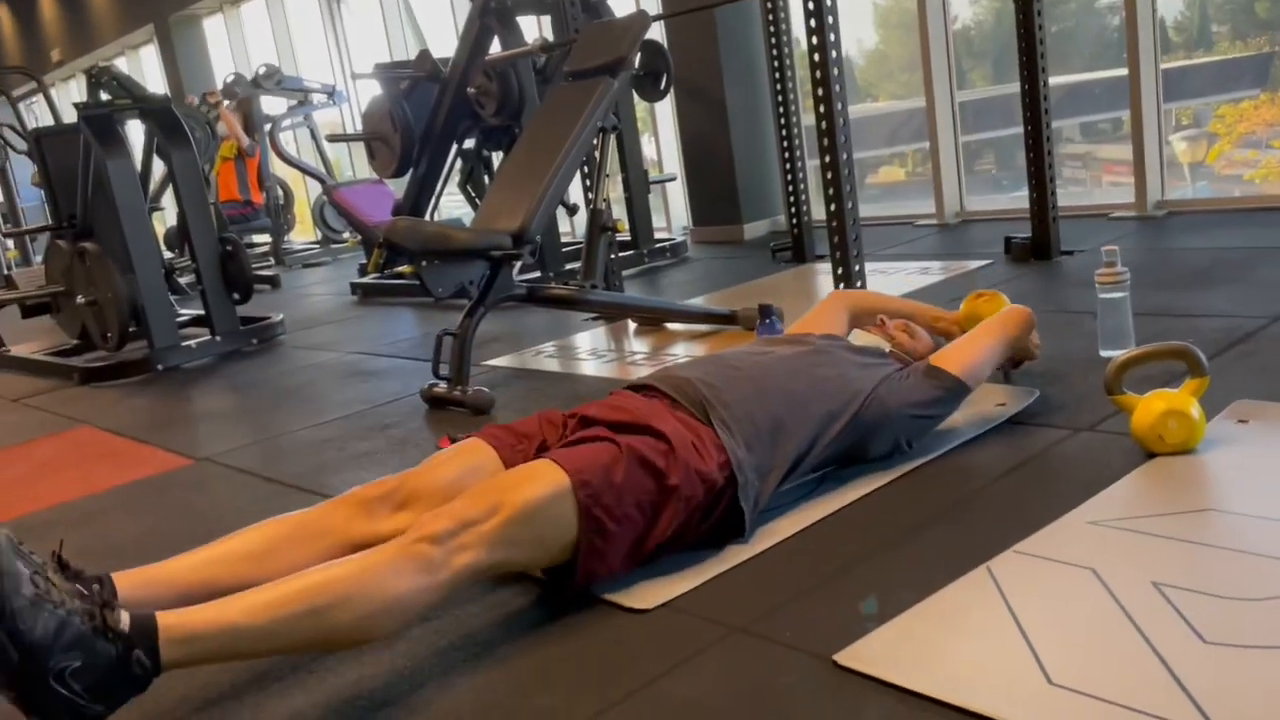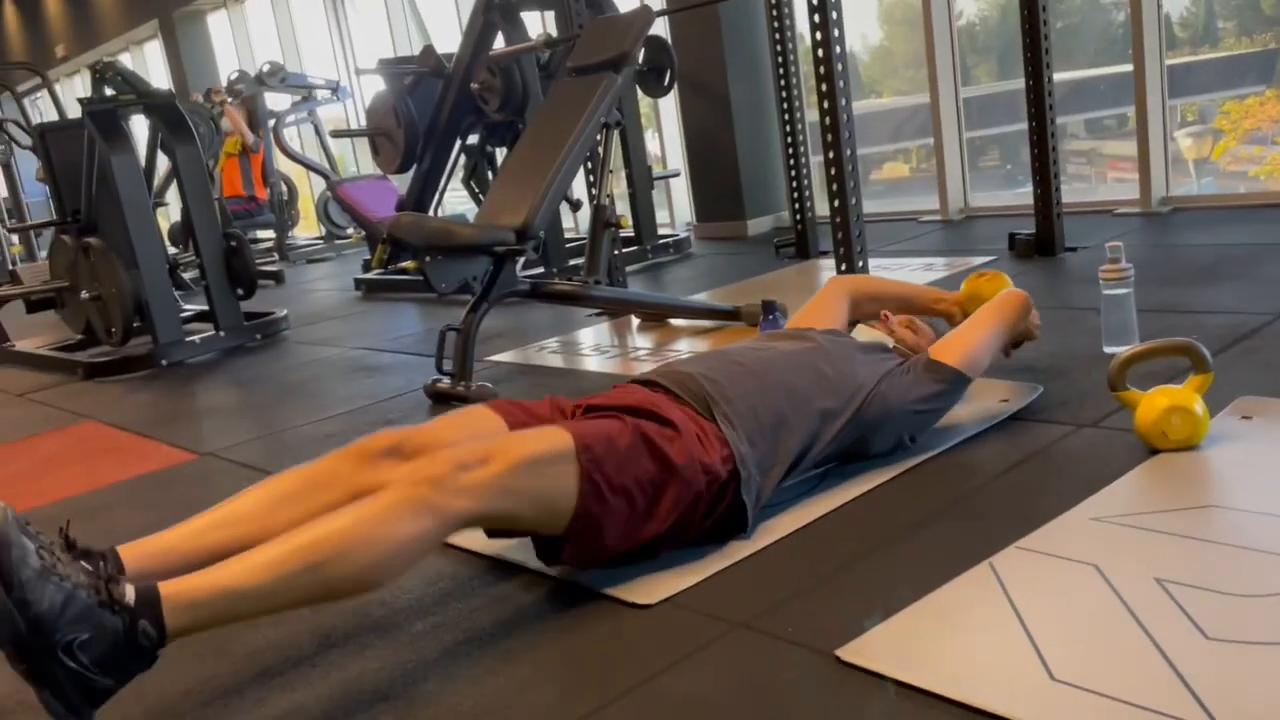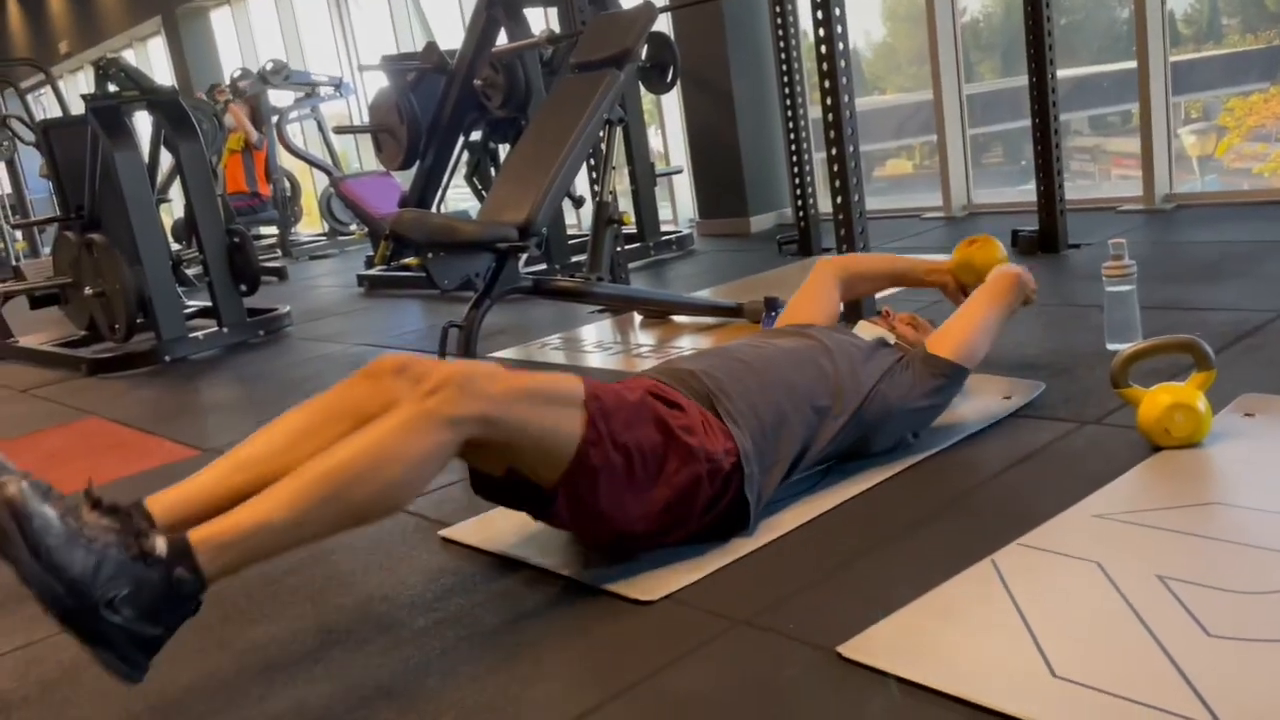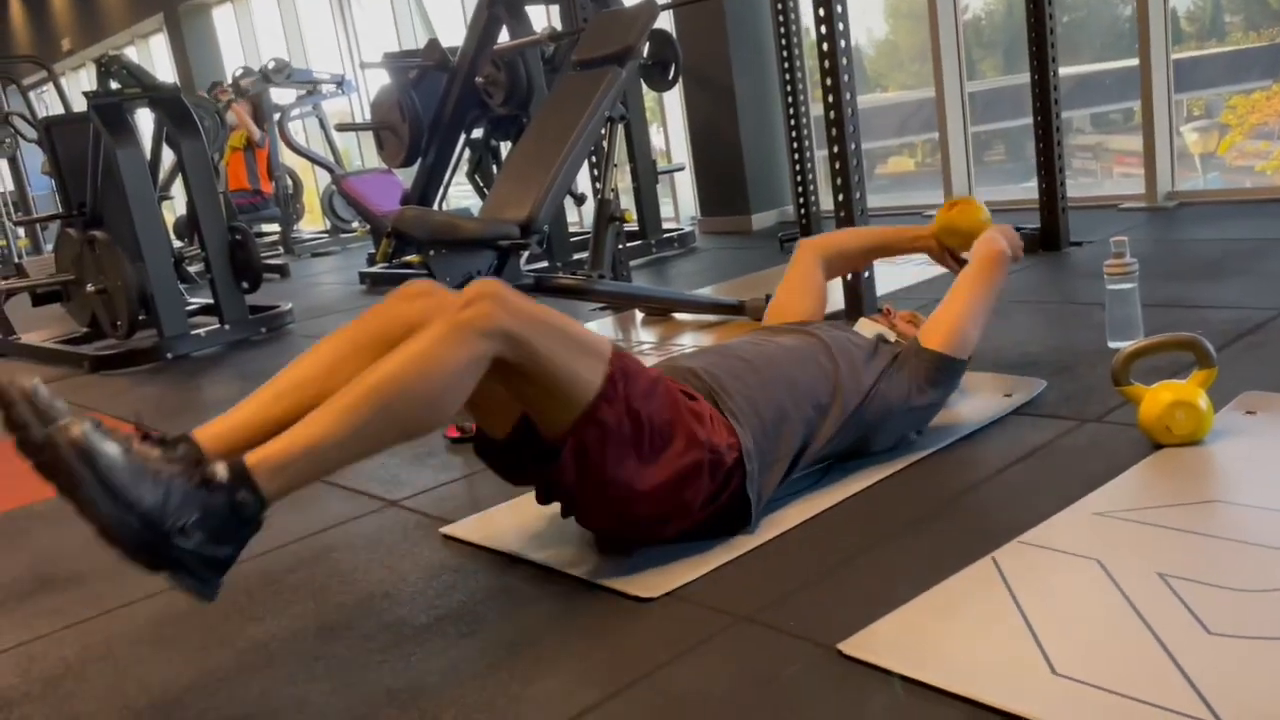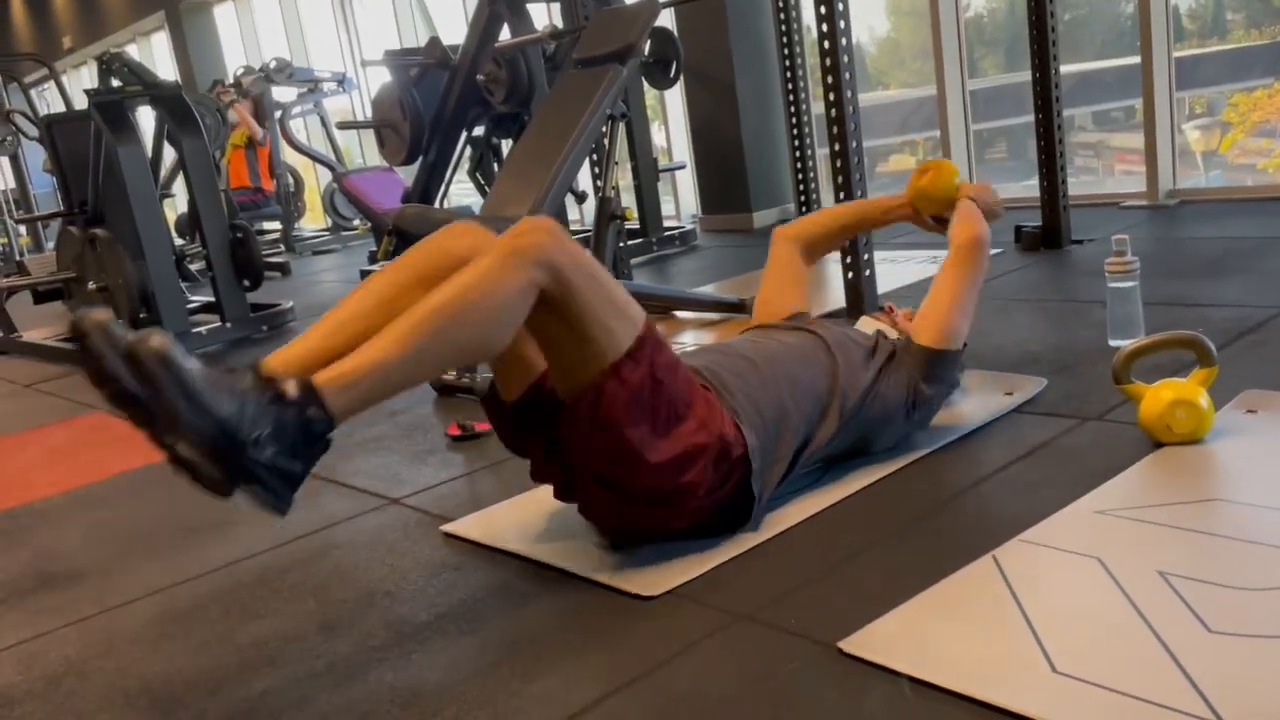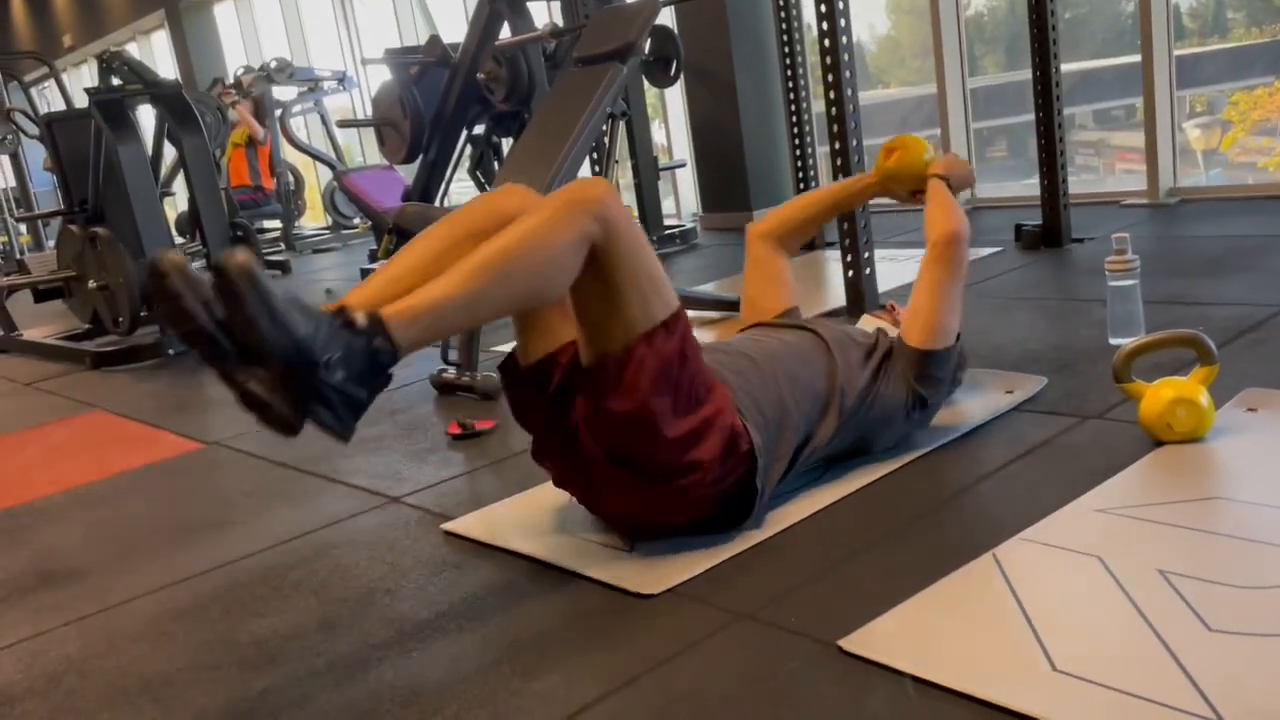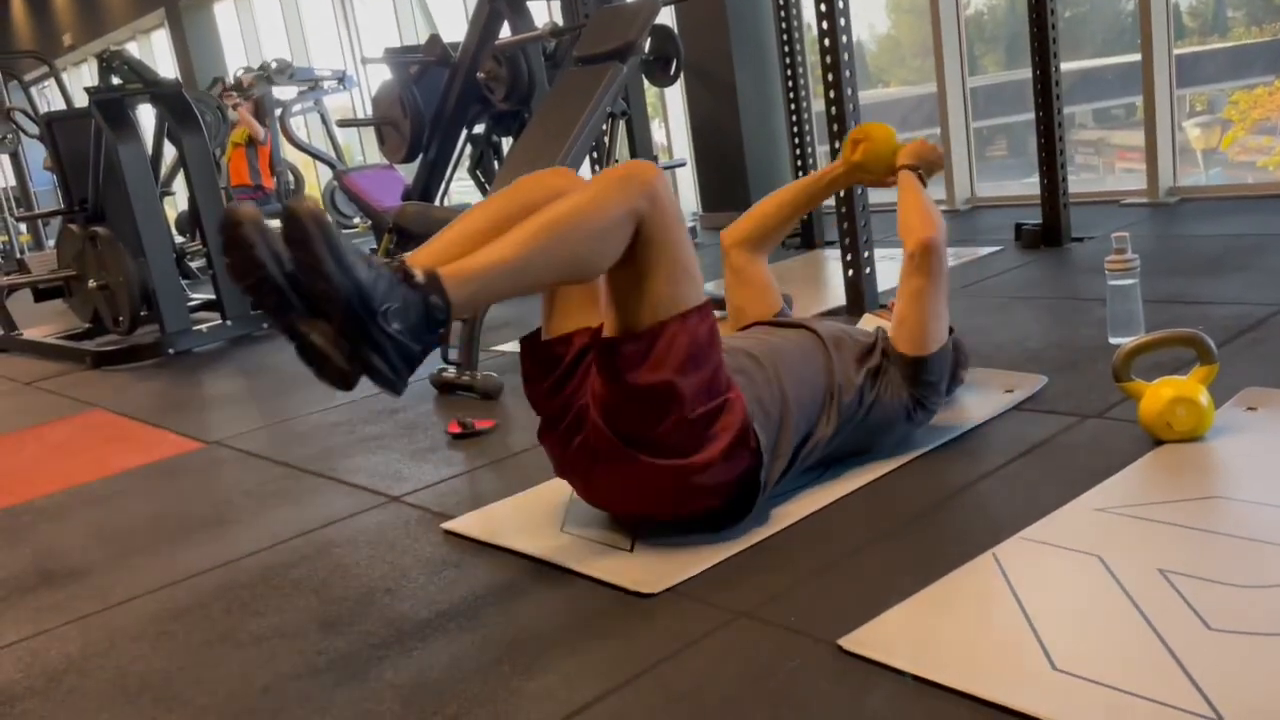
dt=0.1s
person 1, frame 1
left shoulder: (903, 393)
right shoulder: (824, 351)
left elbow: (997, 339)
right elbow: (847, 295)
left wrist: (1006, 324)
right wrist: (959, 308)
left hip: (689, 463)
right hip: (621, 416)
left knee: (447, 544)
right knee: (395, 500)
right ankle: (106, 598)
person 1, frame 2
left shoulder: (902, 387)
right shoulder: (827, 346)
left elbow: (997, 327)
right elbow: (847, 283)
left wrist: (1003, 307)
right wrist: (953, 288)
left hip: (690, 453)
right hip: (622, 408)
left knee: (449, 486)
right knee: (388, 455)
left ankle: (133, 623)
right ankle: (111, 573)
person 1, frame 3
left shoulder: (907, 386)
right shoulder: (822, 344)
left elbow: (979, 319)
right elbow: (829, 271)
left wrist: (1002, 283)
right wrist: (940, 270)
left hip: (692, 468)
right hip: (639, 404)
left knee: (454, 396)
right knee: (395, 378)
left ankle: (168, 577)
right ankle: (149, 529)
person 1, frame 4
left shoulder: (900, 384)
right shoulder: (813, 338)
left elbow: (971, 300)
right elbow: (814, 249)
left wrist: (991, 246)
right wrist: (920, 232)
left hip: (689, 462)
right hip: (620, 424)
left knee: (488, 307)
right knee: (415, 304)
left ankle: (222, 506)
right ankle: (185, 462)
person 1, frame 5
left shoulder: (905, 382)
right shoulder: (807, 341)
left elbow: (968, 267)
right elbow: (792, 242)
left wrist: (967, 210)
right wrist: (902, 203)
left hip: (685, 468)
right hip: (601, 451)
left knee: (534, 244)
right knee: (458, 242)
left ankle: (297, 425)
right ankle: (258, 396)
person 1, frame 6
left shoulder: (905, 384)
right shoulder: (800, 337)
left elbow: (948, 253)
right elbow: (768, 234)
left wrist: (937, 187)
right wrist: (872, 181)
left hip: (691, 458)
right hip: (602, 444)
left knee: (592, 202)
right knee: (508, 206)
left ankle: (351, 362)
right ankle: (323, 339)
person 1, frame 7
left shoulder: (907, 385)
right shoulder: (794, 339)
left elbow: (926, 254)
right elbow: (744, 242)
left wrist: (906, 178)
right wrist: (837, 176)
left hip: (690, 460)
right hip: (598, 435)
left knee: (639, 184)
right knee: (558, 185)
left ankle: (410, 316)
right ankle: (392, 301)
